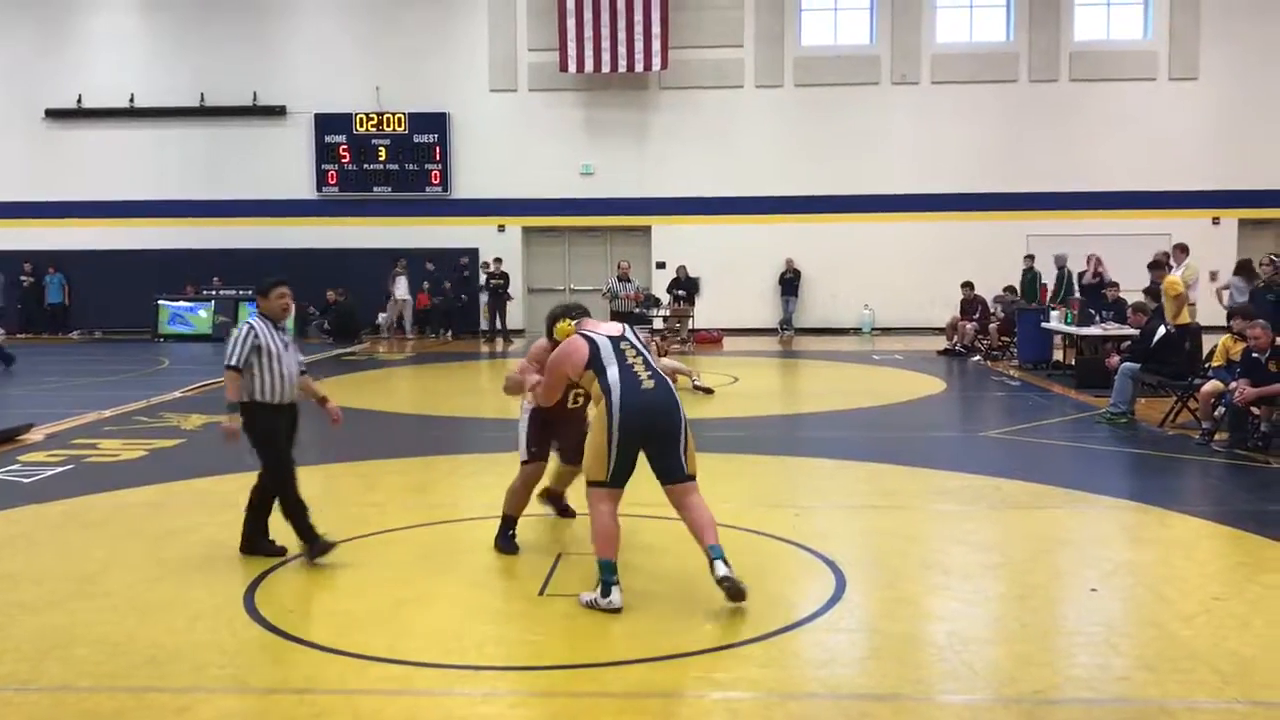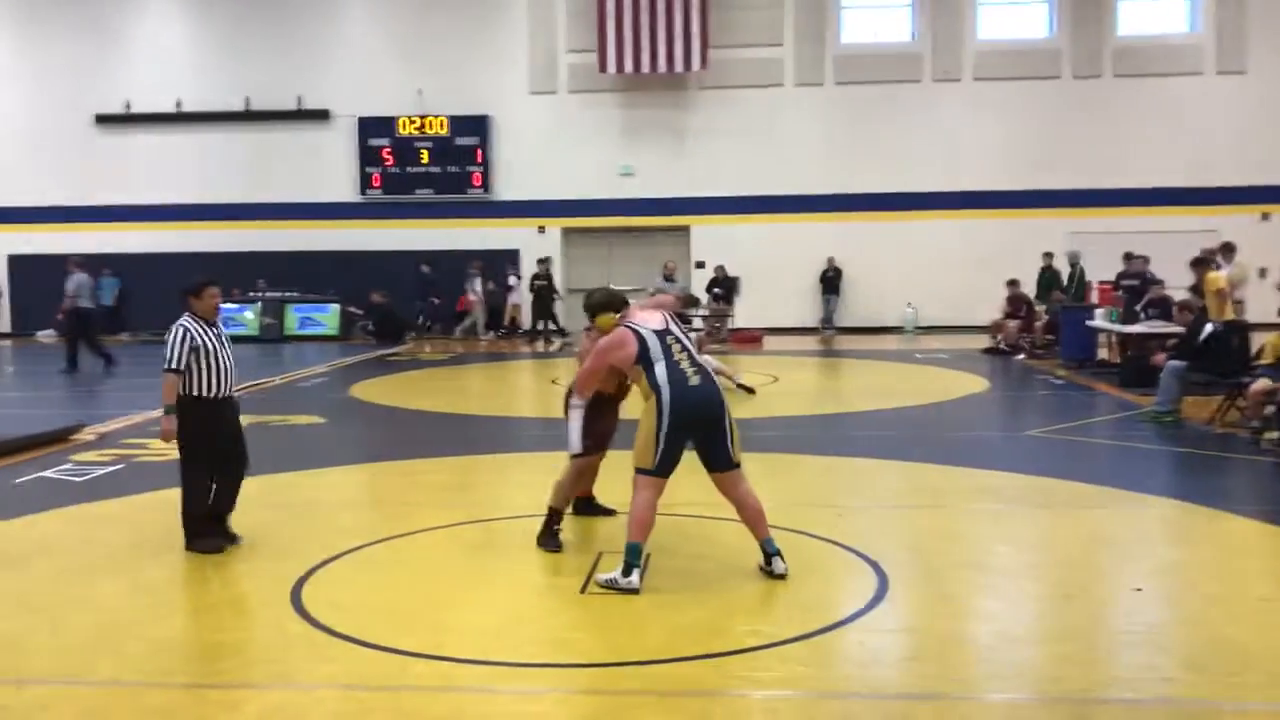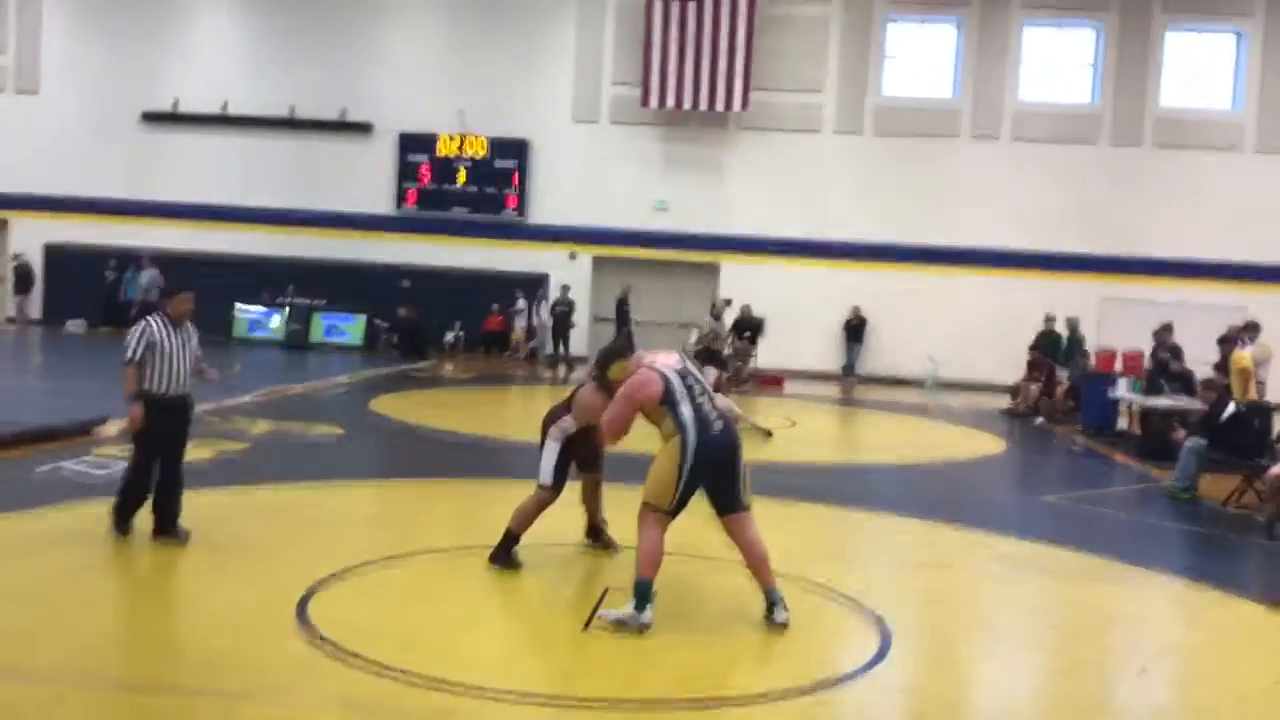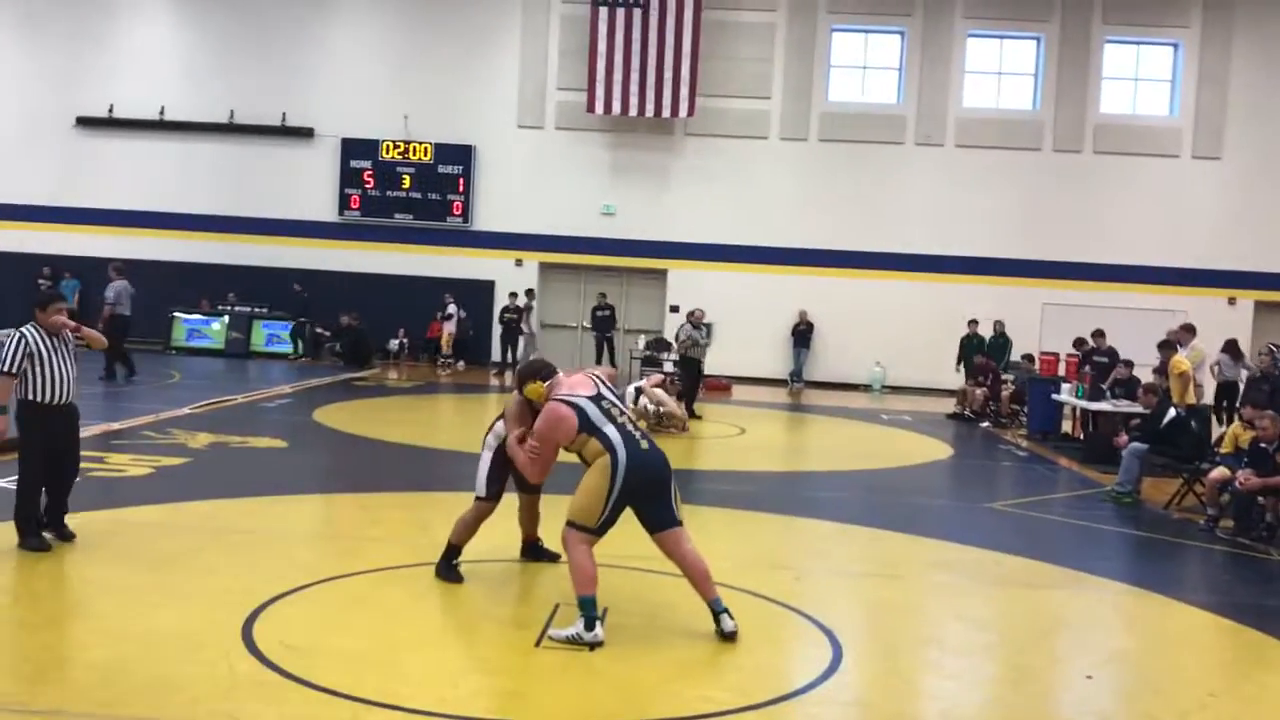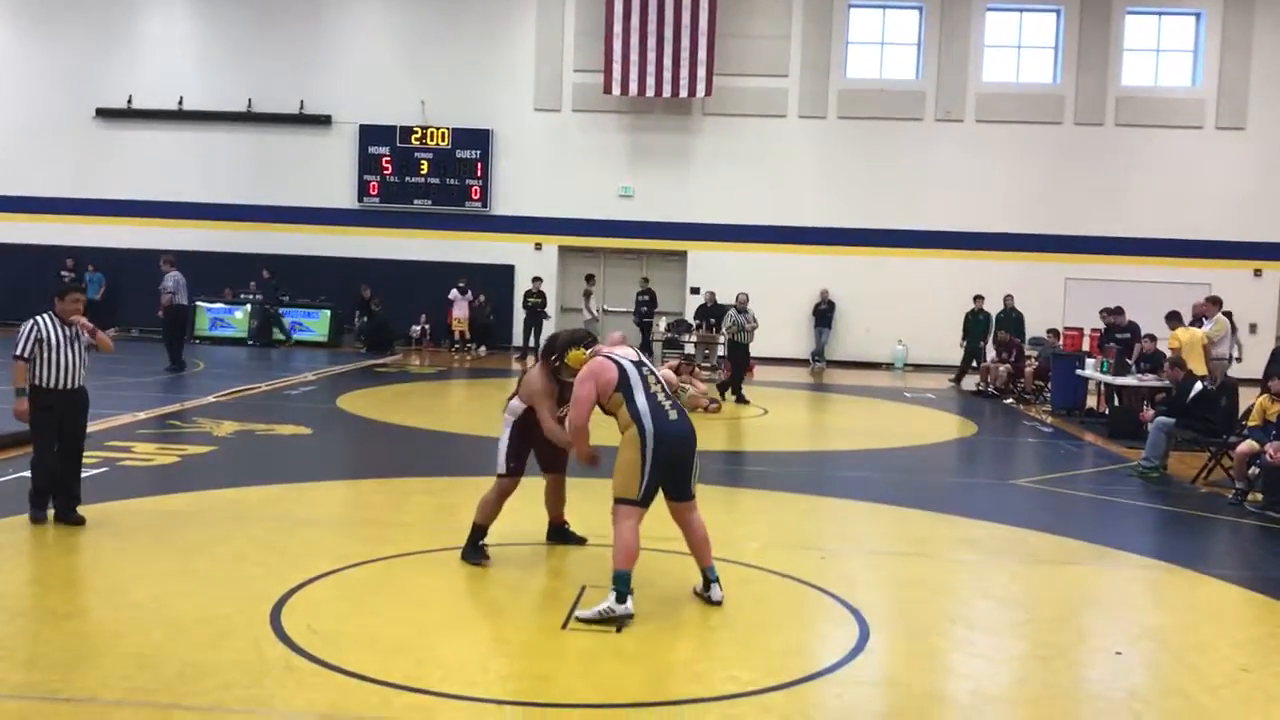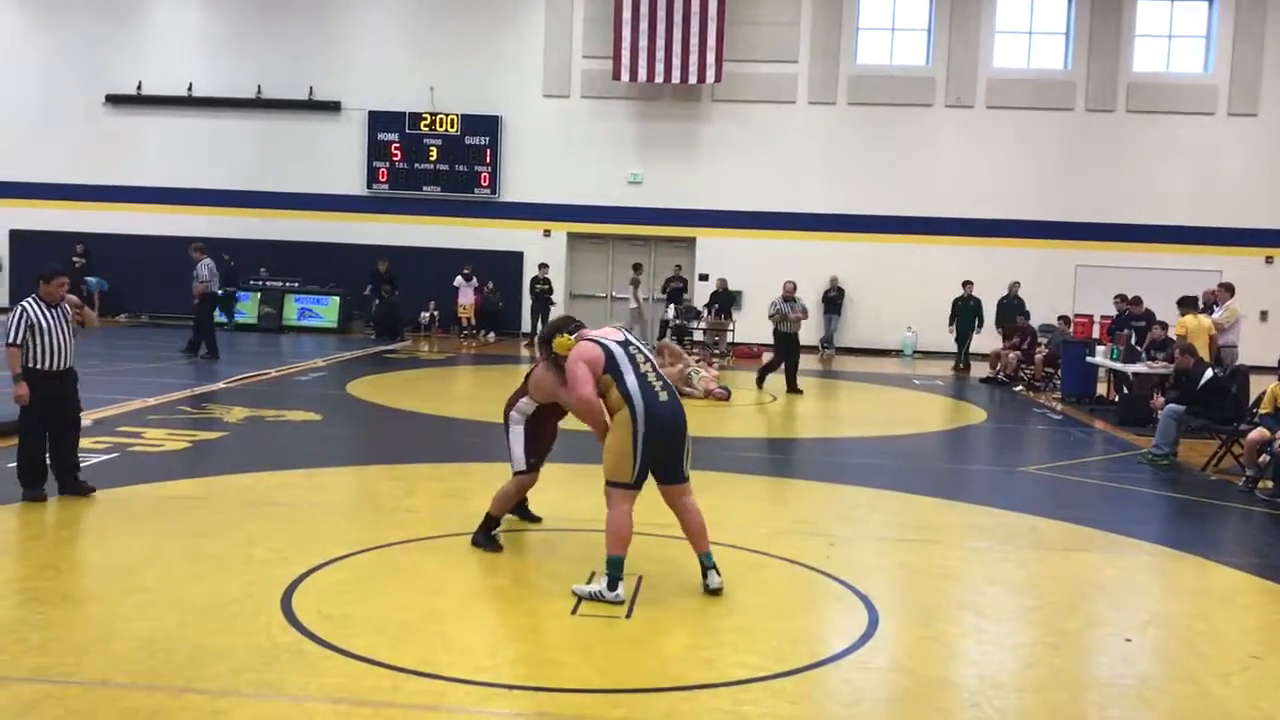
dt=0.7s
person 1, frame 1
left shoulder: (567, 350)
right shoulder: (625, 329)
left elbow: (545, 398)
left wrist: (531, 380)
left hip: (620, 411)
right hip: (667, 405)
left knee: (601, 499)
right knee: (686, 494)
left ankle: (609, 589)
right ankle: (719, 564)
person 1, frame 2
left shoulder: (613, 342)
right shoulder: (662, 313)
left elbow: (582, 389)
left hip: (670, 404)
right hip: (710, 396)
left knee: (646, 488)
right knee: (734, 482)
left ankle: (630, 572)
right ankle: (773, 558)
person 1, frame 3
left shoulder: (636, 382)
right shoulder: (673, 357)
left elbow: (609, 433)
left wrist: (615, 407)
left hip: (690, 445)
right hip: (726, 439)
left knee: (651, 522)
right knee: (742, 527)
left ankle: (640, 608)
right ankle: (775, 606)
person 1, frame 4
left shoulder: (551, 415)
right shoulder: (589, 377)
left elbow: (535, 474)
right elbow: (609, 373)
left wrist: (512, 444)
left hip: (617, 466)
right hip: (654, 460)
left knee: (576, 540)
right knee: (679, 544)
left ankle: (589, 626)
right ankle: (722, 616)
person 1, frame 5
left shoulder: (590, 371)
right shoulder: (628, 351)
left elbow: (578, 422)
left wrist: (582, 451)
left hip: (647, 435)
right hip: (683, 429)
left knee: (626, 516)
right knee: (687, 511)
left ankle: (620, 599)
right ankle: (711, 584)
person 1, frame 6
left shoulder: (578, 355)
right shoulder: (617, 332)
left elbow: (585, 399)
left wrist: (599, 426)
left hip: (638, 417)
right hip: (673, 411)
left knee: (619, 499)
right knee: (681, 496)
left ankle: (612, 584)
right ankle: (710, 572)
person 2, frame 1
left shoulder: (284, 333)
right shoulder: (250, 330)
left elbow: (299, 374)
right elbow: (232, 372)
left wrist: (324, 401)
right wrist: (233, 412)
left hip: (285, 411)
right hip: (261, 416)
left knee: (273, 476)
right knee: (282, 475)
left ankle: (253, 539)
right ankle: (309, 539)
person 2, frame 2
left shoulder: (217, 327)
right shoulder: (185, 331)
right elbow: (172, 374)
left wrist: (229, 401)
right wrist: (169, 415)
left hip: (224, 406)
right hip: (197, 410)
left knee: (235, 463)
right knee: (199, 474)
left ankle: (216, 523)
right ankle: (198, 534)
person 2, frame 3
left shoulder: (189, 330)
right shoulder: (148, 327)
left elbow: (194, 363)
right elbow: (132, 366)
left wrist: (207, 372)
right wrist: (134, 402)
left hip: (179, 405)
right hip: (153, 405)
left knee: (172, 465)
right knee: (144, 463)
left ankle: (166, 523)
right ankle: (123, 513)
person 2, frame 4
left shoulder: (67, 335)
right shoulder: (23, 338)
left elbow: (102, 343)
left wrist: (76, 327)
left hip: (65, 411)
right hip: (35, 414)
left knee: (67, 469)
right knee: (33, 475)
left ankle: (55, 520)
right ankle: (29, 532)
person 2, frame 5
left shoulder: (84, 326)
right shoulder: (37, 325)
left elbow: (108, 348)
right elbow: (21, 361)
left wrist: (90, 330)
right wrist: (20, 396)
left hip: (75, 398)
right hip: (45, 399)
left knee: (72, 455)
right knee: (44, 455)
left ankle: (67, 508)
right ankle: (39, 506)
person 2, frame 6
left shoulder: (67, 306)
right shoulder: (24, 310)
left elbow: (93, 324)
right elbow: (13, 348)
left wrist: (80, 306)
right wrist: (19, 381)
left hip: (65, 377)
right hip: (37, 380)
left knee: (68, 430)
right knee: (33, 435)
left ankle: (69, 480)
right ankle: (32, 485)
person 3, frame 1
right shoulder: (544, 349)
right elbow: (510, 386)
right wrist: (527, 380)
left hip: (573, 417)
right hip: (541, 414)
left knee: (574, 465)
right knee: (531, 472)
left ankle: (554, 494)
right ankle: (505, 532)
person 3, frame 2
left shoulder: (622, 335)
right shoulder: (594, 343)
left hip: (609, 403)
right hip: (585, 404)
left knee: (596, 456)
right knee: (581, 463)
left ankle: (584, 501)
right ankle: (550, 527)
person 3, frame 3
right shoulder: (591, 394)
left hip: (585, 431)
right hip: (561, 433)
left knee: (593, 480)
right knee: (546, 493)
left ankle: (596, 530)
right ankle: (504, 547)
person 3, frame 4
right shoulder: (519, 403)
right hip: (501, 445)
left knee: (531, 499)
right knee: (484, 507)
left ankle: (531, 546)
right ankle: (447, 561)
person 3, frame 5
left shoulder: (572, 370)
right shoulder: (541, 380)
right elbow: (549, 427)
left hip: (548, 421)
right hip: (520, 423)
left knee: (556, 478)
right knee: (506, 484)
left ankle: (557, 529)
right ankle: (473, 543)
person 3, frame 6
right shoulder: (549, 375)
left hip: (546, 417)
right hip: (524, 420)
left knee: (533, 467)
right knee: (525, 477)
left ankle: (517, 504)
right ankle: (484, 531)
